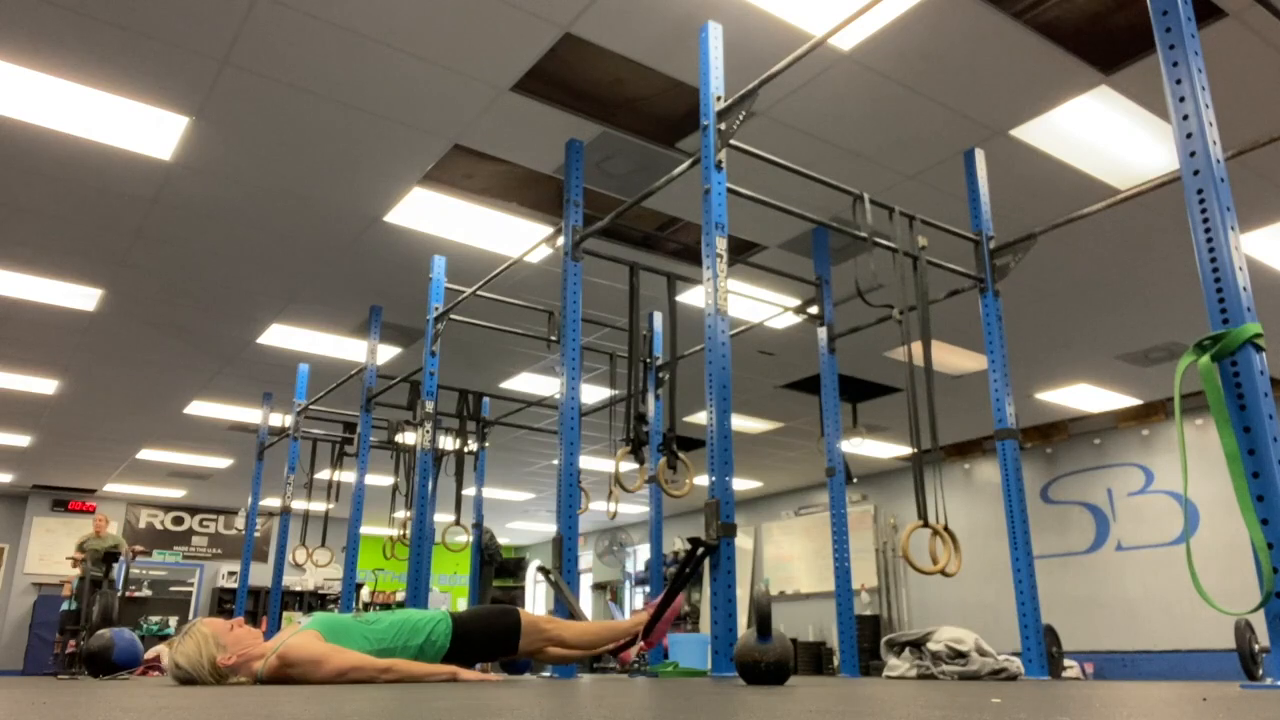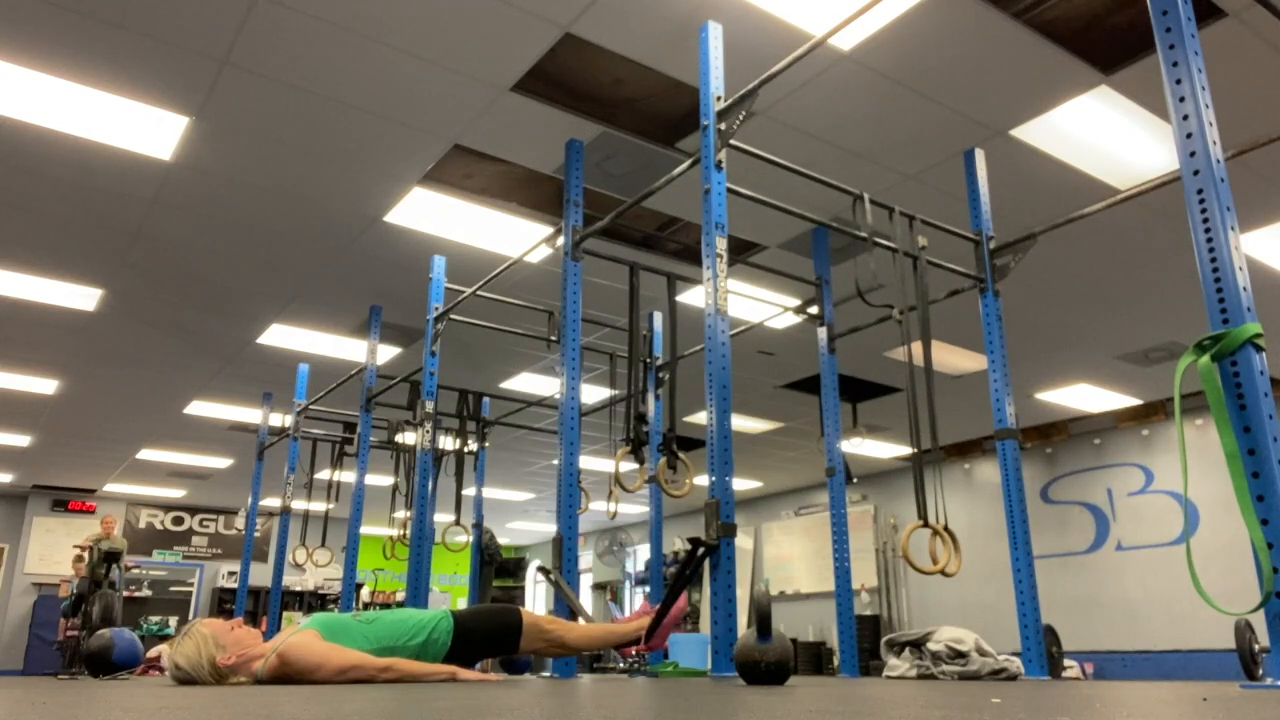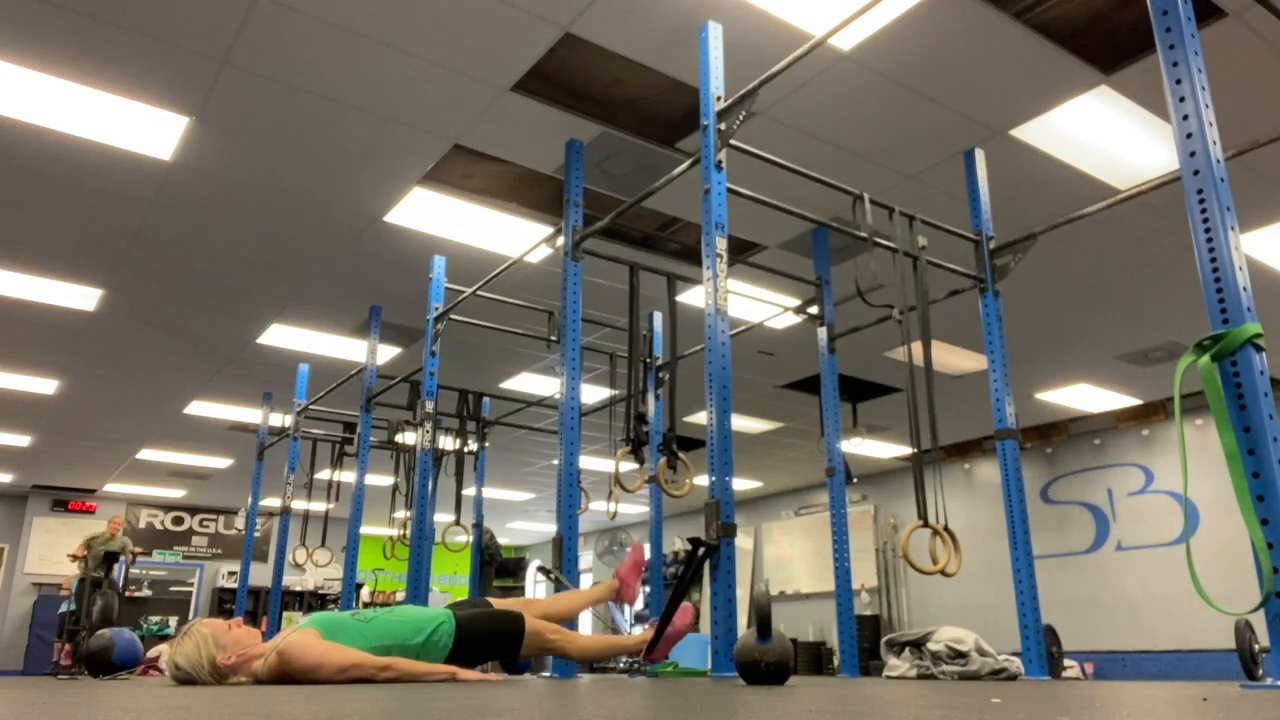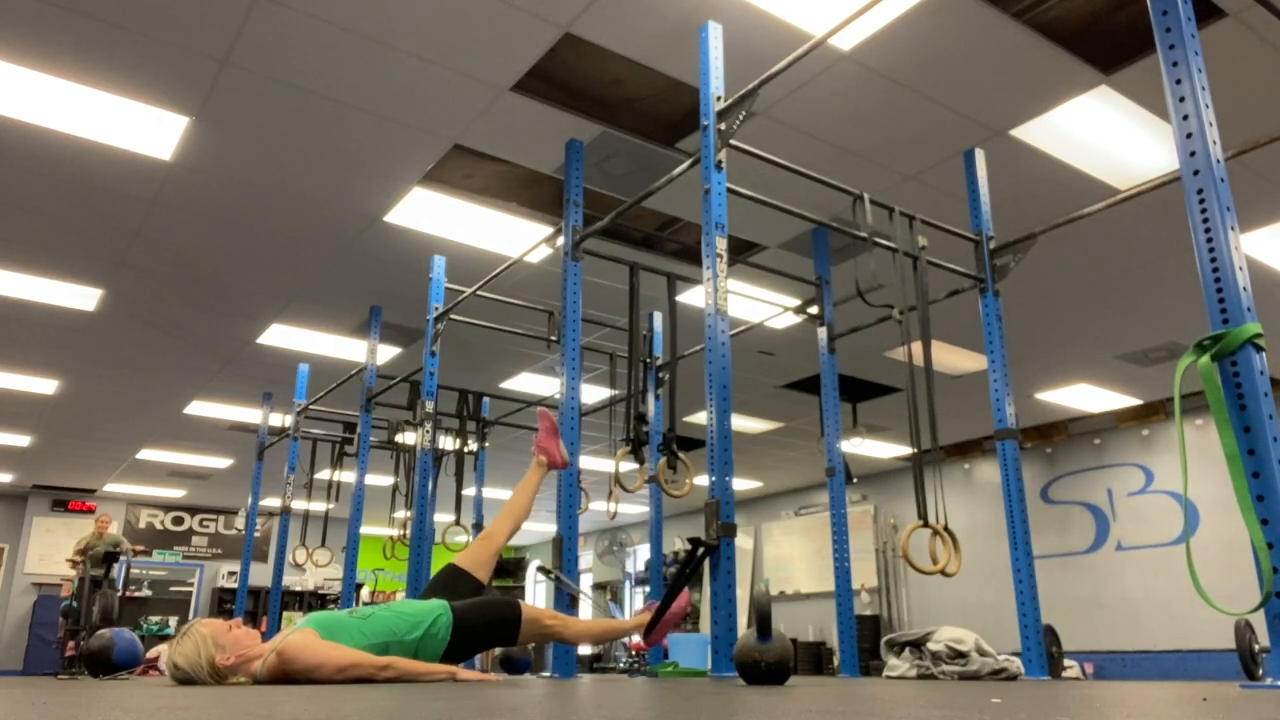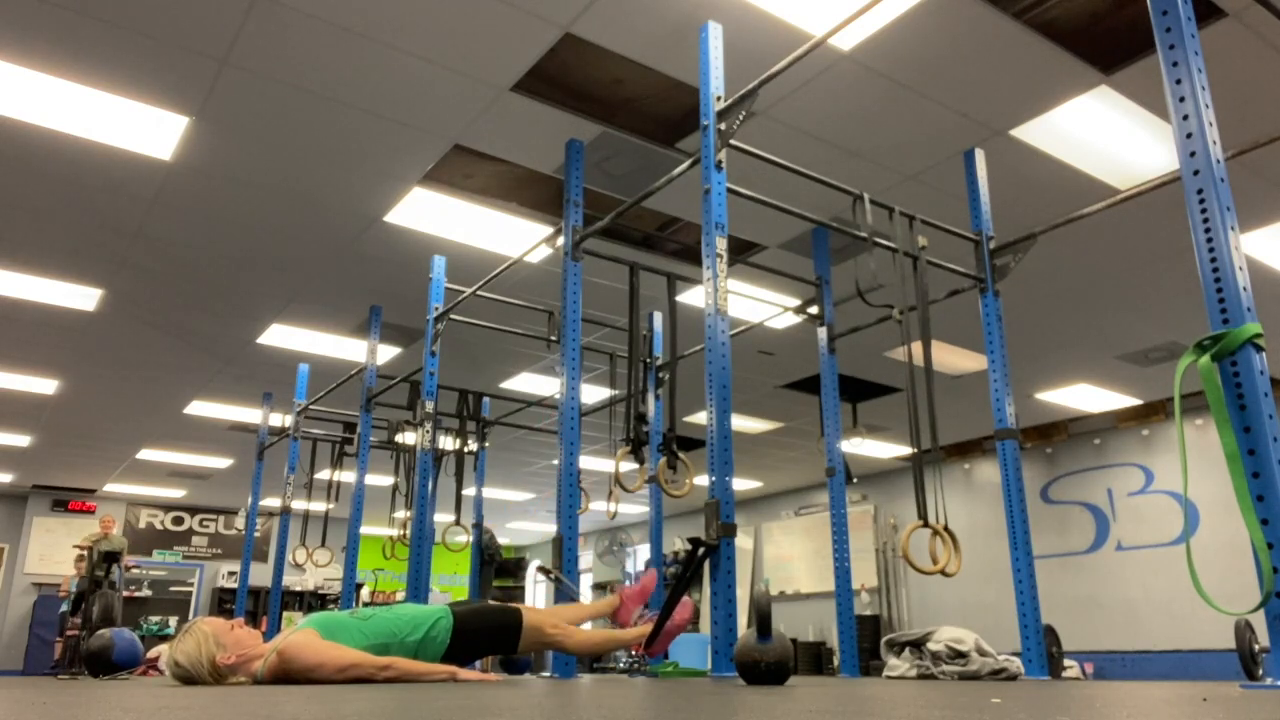
dt=0.7s
person 1, frame 1
left shoulder: (275, 653)
right shoulder: (289, 659)
right elbow: (382, 670)
right wrist: (456, 674)
left hip: (436, 630)
right hip: (444, 638)
left knee: (536, 647)
right knee: (546, 630)
left ankle: (625, 643)
right ankle: (643, 625)
person 1, frame 2
left shoulder: (276, 653)
right shoulder: (290, 657)
right elbow: (382, 668)
right wrist: (457, 673)
left hip: (436, 629)
right hip: (444, 637)
left knee: (540, 636)
right knee: (547, 629)
left ankle: (626, 632)
right ankle: (642, 631)
person 1, frame 3
left shoulder: (280, 644)
right shoulder: (288, 656)
right elbow: (380, 667)
right wrist: (456, 672)
left hip: (433, 625)
right hip: (442, 640)
left knee: (525, 607)
right knee: (549, 634)
left ankle: (616, 585)
right ankle: (647, 640)
person 1, frame 4
left shoulder: (276, 652)
right shoulder: (289, 657)
right elbow: (382, 668)
right wrist: (458, 674)
left hip: (423, 613)
right hip: (440, 632)
left knee: (491, 540)
right knee: (549, 621)
left ankle: (543, 461)
right ankle: (644, 623)
person 1, frame 5
left shoulder: (274, 652)
right shoulder: (290, 656)
right elbow: (381, 667)
right wrist: (457, 672)
left hip: (429, 619)
right hip: (439, 635)
left knee: (541, 614)
right knee: (548, 631)
left ankle: (619, 605)
right ankle: (648, 635)
